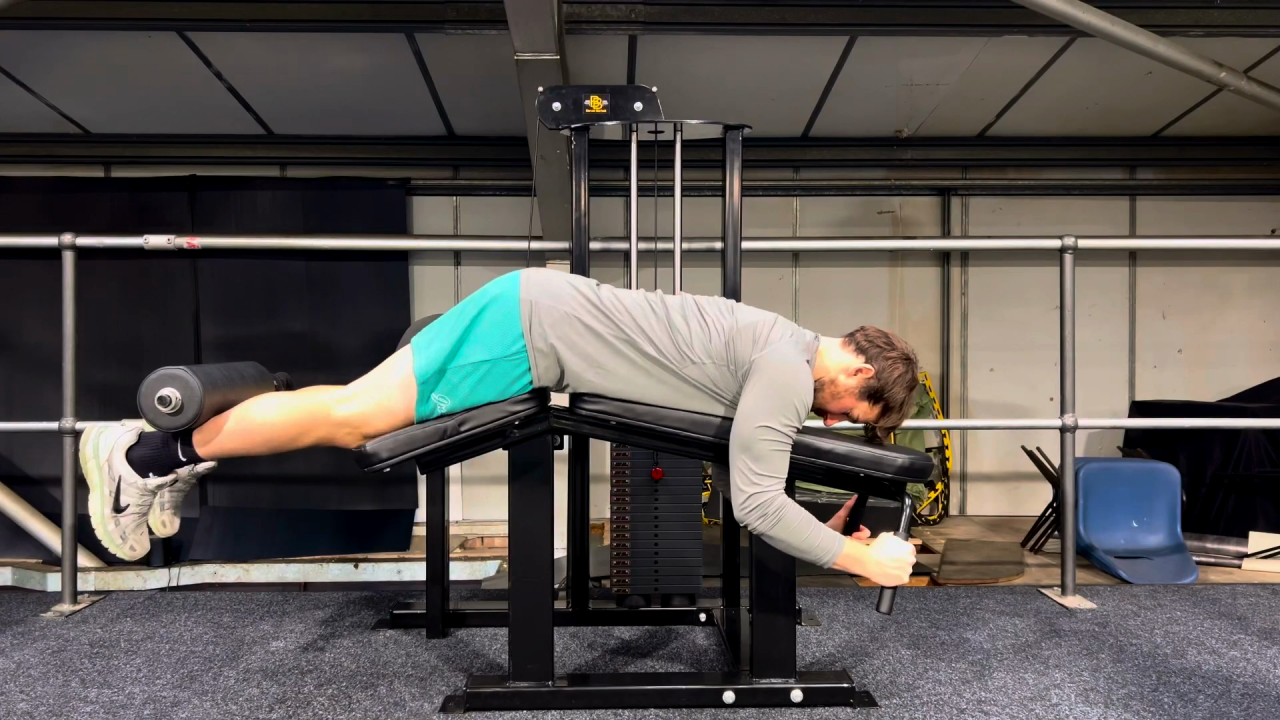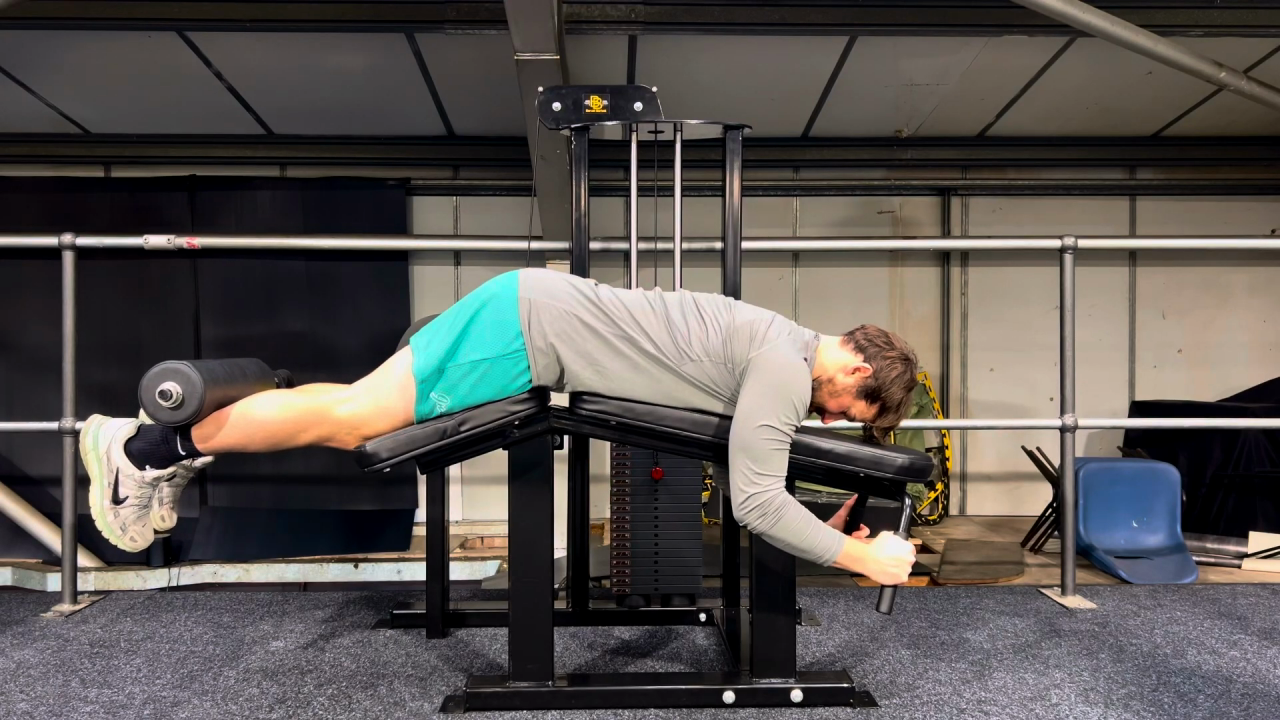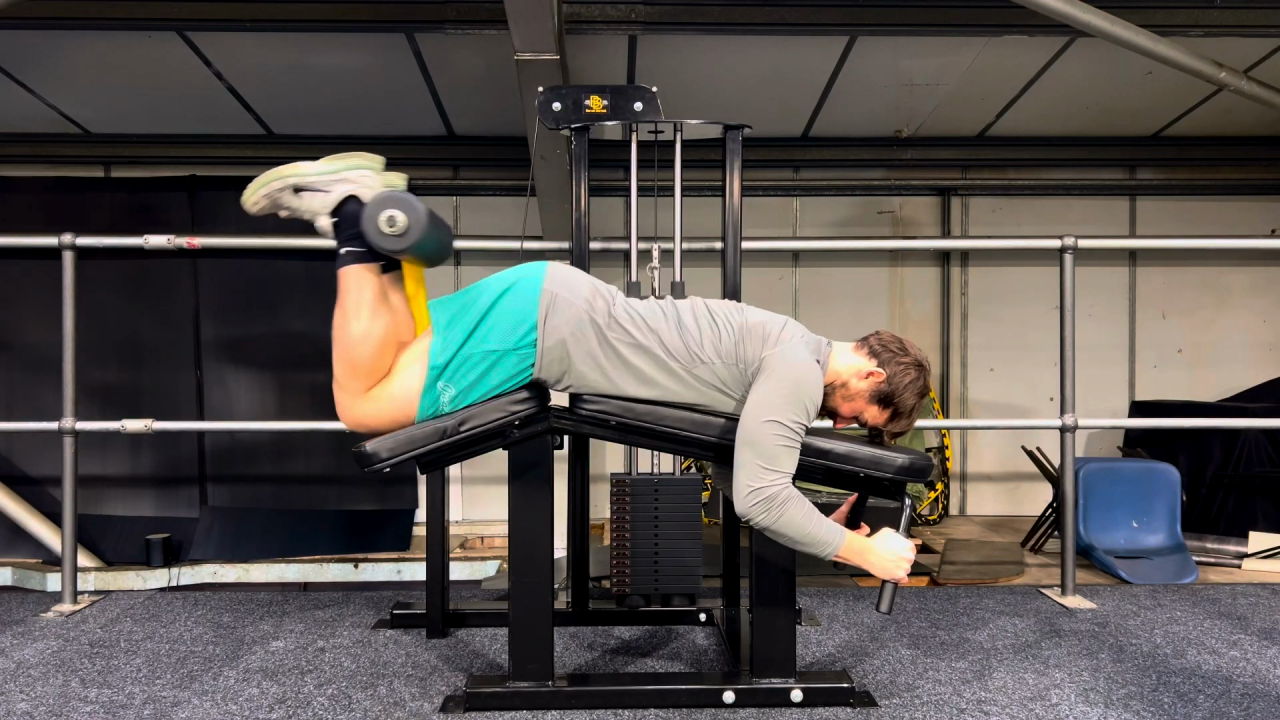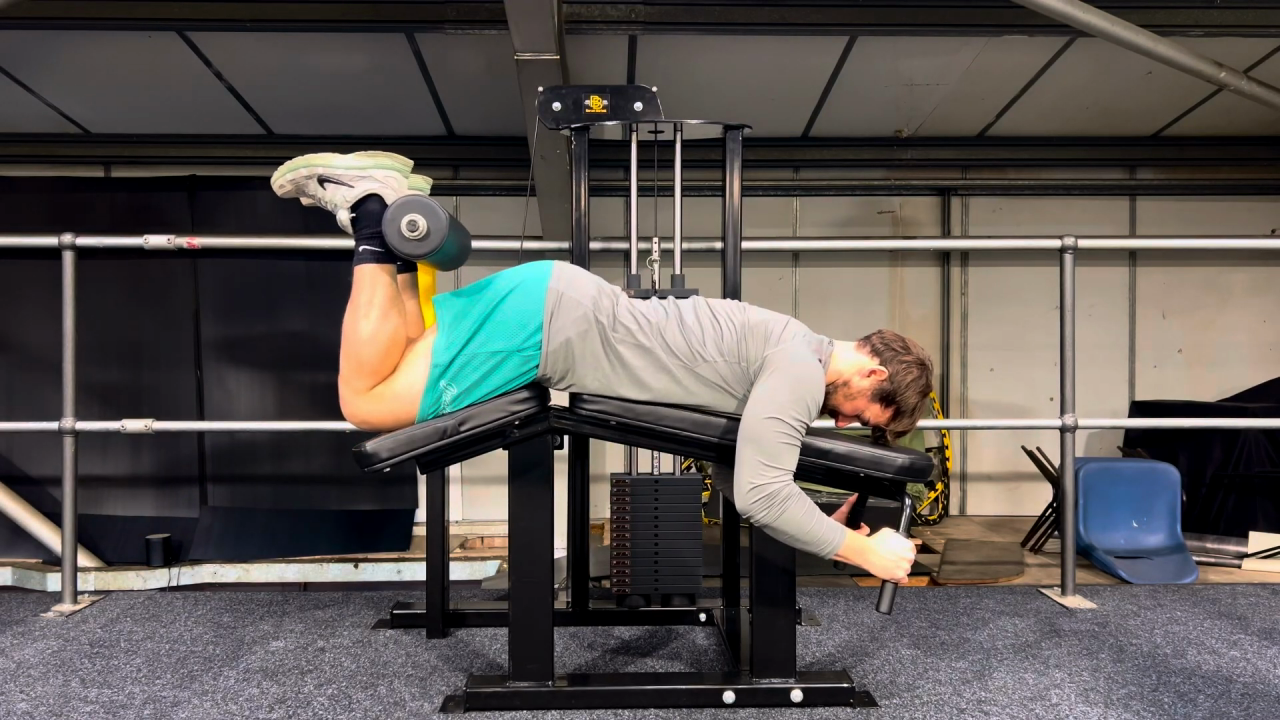
dt=1s
person 1, frame 1
left shoulder: (783, 355)
right shoulder: (788, 369)
left elbow: (749, 476)
right elbow: (756, 504)
left wrist: (829, 519)
right wrist: (863, 560)
left hip: (546, 317)
right hip: (535, 327)
left knee: (358, 414)
right knee: (349, 417)
left ankle: (185, 450)
right ankle: (150, 454)
person 1, frame 2
left shoulder: (785, 351)
right shoulder: (786, 367)
left elbow: (755, 470)
right elbow: (756, 500)
left wrist: (827, 522)
right wrist: (861, 557)
left hip: (538, 314)
right hip: (529, 328)
left knee: (355, 414)
right knee: (348, 419)
left ankle: (178, 441)
right ankle: (154, 445)
person 1, frame 3
left shoulder: (788, 357)
right shoulder: (798, 371)
left elbow: (738, 478)
right elbow: (760, 497)
left wrist: (819, 524)
right wrist: (864, 551)
left hip: (554, 302)
right hip: (541, 320)
left knee: (383, 373)
right knee: (364, 405)
left ankle: (369, 226)
right ankle: (354, 222)
person 1, frame 4
left shoulder: (789, 353)
right shoulder: (801, 368)
left elbow: (734, 465)
right elbow: (759, 494)
left wrist: (823, 524)
right wrist: (864, 551)
left hip: (553, 303)
right hip: (544, 318)
left knee: (390, 374)
right knee: (366, 401)
left ankle: (389, 217)
right ankle: (375, 211)
